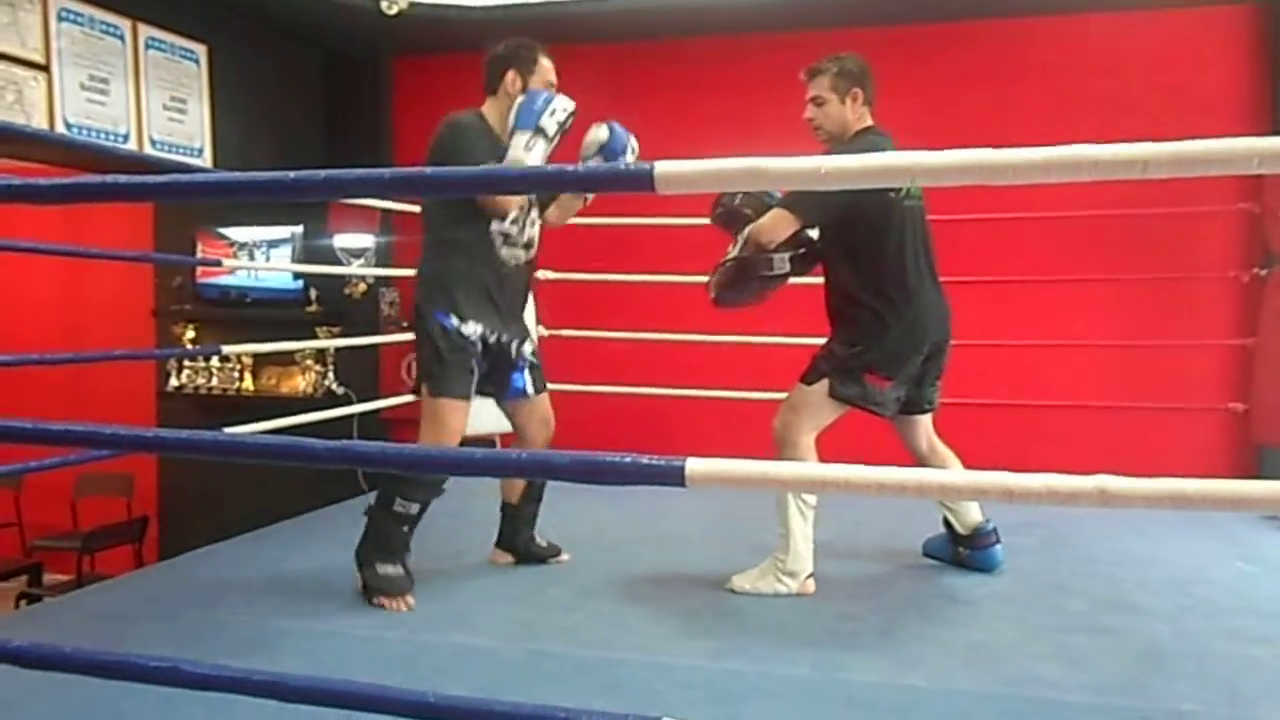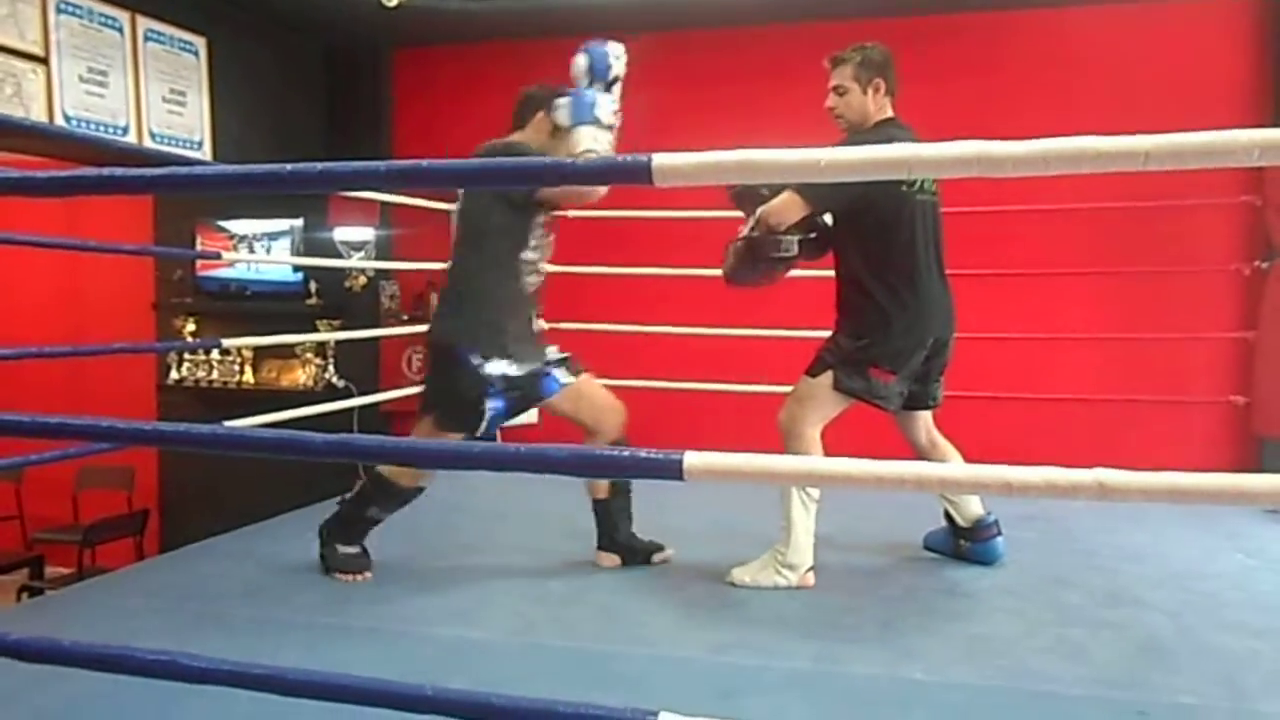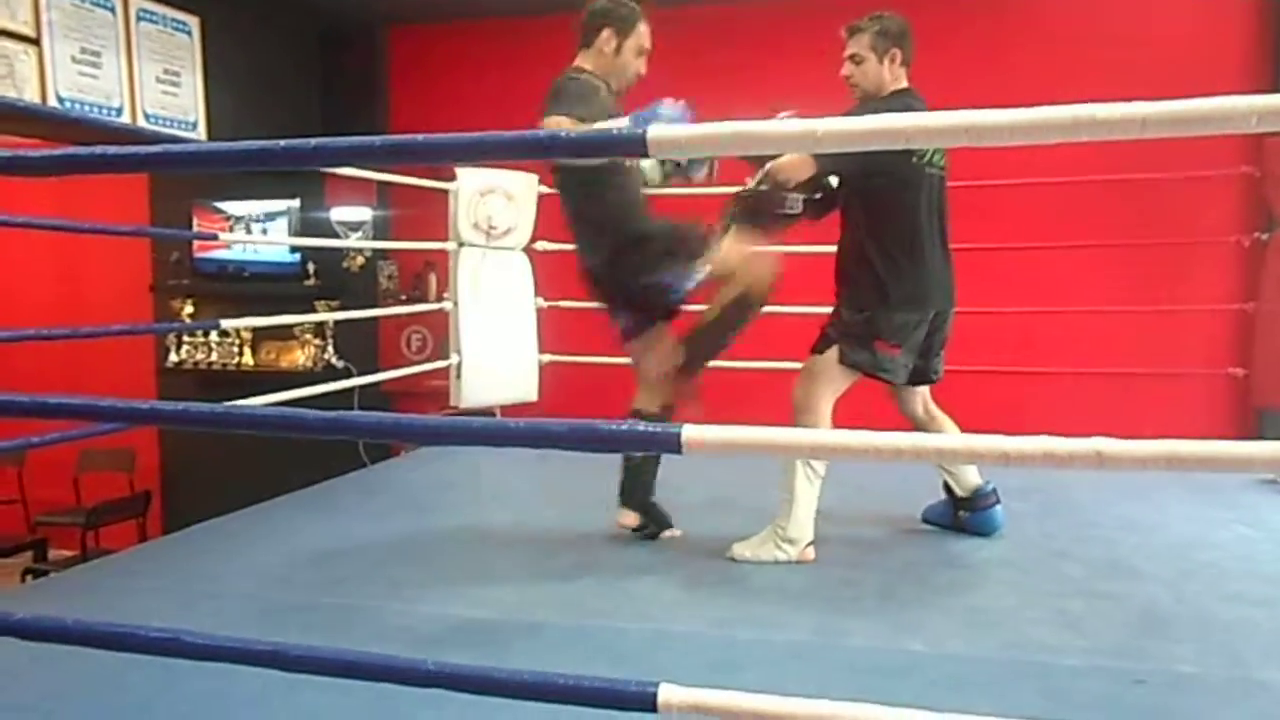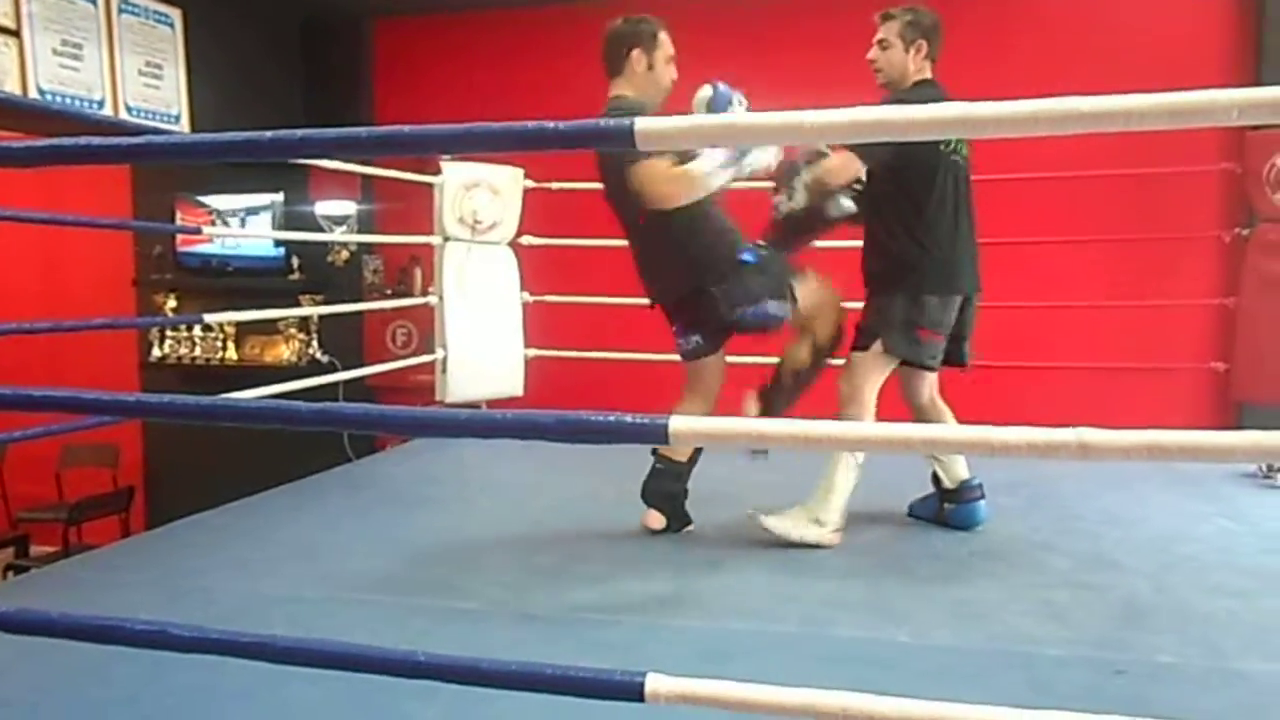
dt=0.3s
person 1, frame 1
left shoulder: (848, 162)
right shoulder: (891, 157)
left elbow: (769, 232)
left wrist: (741, 240)
right wrist: (800, 246)
left hip: (880, 329)
right hip: (925, 323)
left knee: (792, 428)
right knee: (919, 435)
left ankle: (793, 569)
right ankle: (977, 537)
person 1, frame 2
left shoulder: (866, 151)
right shoulder: (911, 151)
left elbow: (780, 214)
left wrist: (752, 229)
right wrist: (808, 233)
left hip: (885, 324)
right hip: (928, 320)
left knee: (798, 421)
right knee: (919, 428)
left ankle: (793, 562)
right ankle: (978, 530)
person 1, frame 3
left shoulder: (879, 118)
right shoulder: (921, 121)
left elbow: (788, 170)
left wrist: (759, 183)
right wrist: (816, 177)
left hip: (886, 294)
right hip: (925, 289)
left knee: (811, 398)
right knee: (915, 403)
left ankle: (791, 537)
right ankle: (975, 500)
person 1, frame 4
left shoulder: (906, 110)
right shoulder: (940, 112)
left elbow: (840, 171)
left wrist: (795, 194)
right wrist: (838, 198)
left hip: (916, 280)
right hip: (949, 276)
left knee: (857, 388)
right knee: (920, 391)
left ankle: (822, 517)
right ankle: (962, 495)
person 2, frame 1
left shoulder: (515, 146)
right shoulder: (462, 131)
left elbow: (555, 209)
right elbow: (505, 199)
left wrist: (598, 162)
right wrist: (536, 131)
left hip: (503, 318)
right hip: (454, 315)
left knee: (537, 428)
right knee: (441, 439)
left ankle: (514, 537)
right ankle: (383, 557)
person 2, frame 2
right shoulder: (504, 160)
left elbow: (587, 181)
right elbow: (588, 189)
left wrist: (604, 92)
right wrist: (590, 122)
left hip: (516, 340)
right hip: (476, 344)
left knee: (609, 419)
right knee: (424, 461)
left ankle: (617, 540)
right ankle: (342, 535)
person 2, frame 3
left shoulder: (596, 95)
right shoulder: (575, 89)
right wrist: (633, 131)
left hip: (616, 258)
right hip: (630, 244)
left knee: (657, 380)
right knee: (757, 267)
left ankle: (638, 504)
right ankle: (687, 357)
person 2, frame 4
left shoulder: (619, 122)
right shoulder: (632, 121)
right elbow: (667, 192)
right wrist: (735, 157)
left hip: (679, 283)
right hip: (719, 267)
left knee: (702, 390)
right knee: (823, 309)
left ankle: (662, 503)
right ankle: (772, 410)
